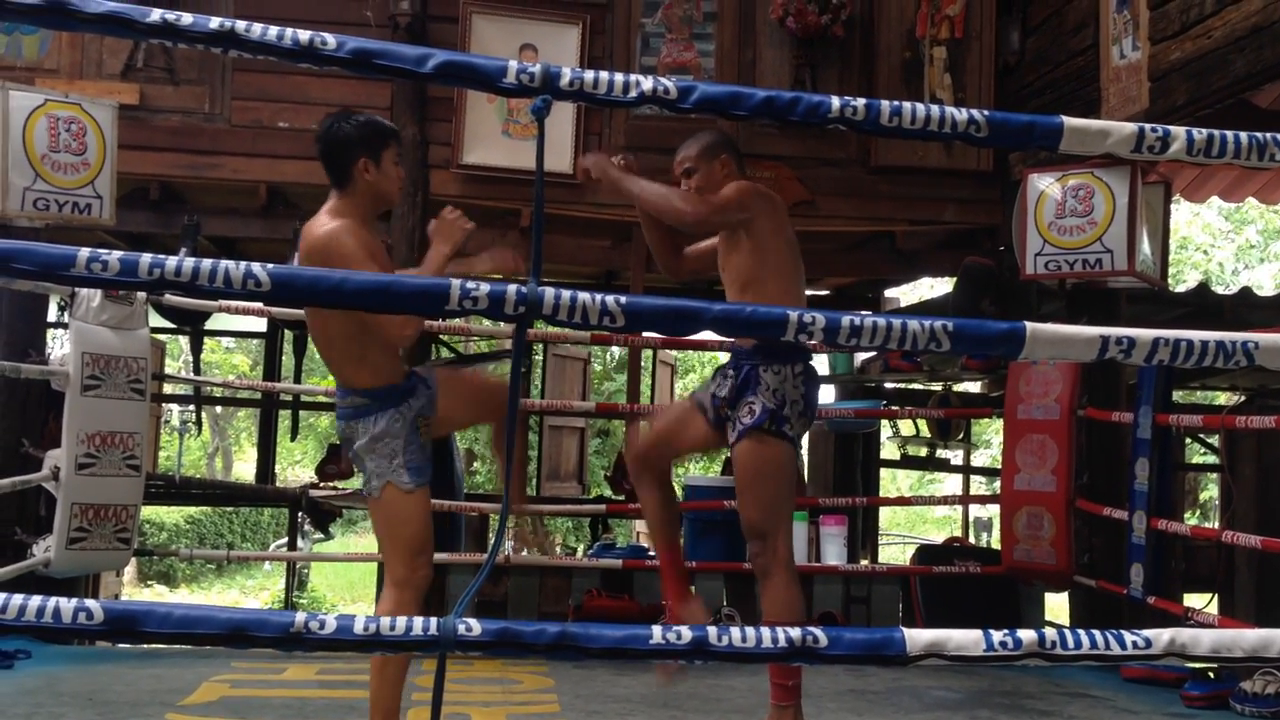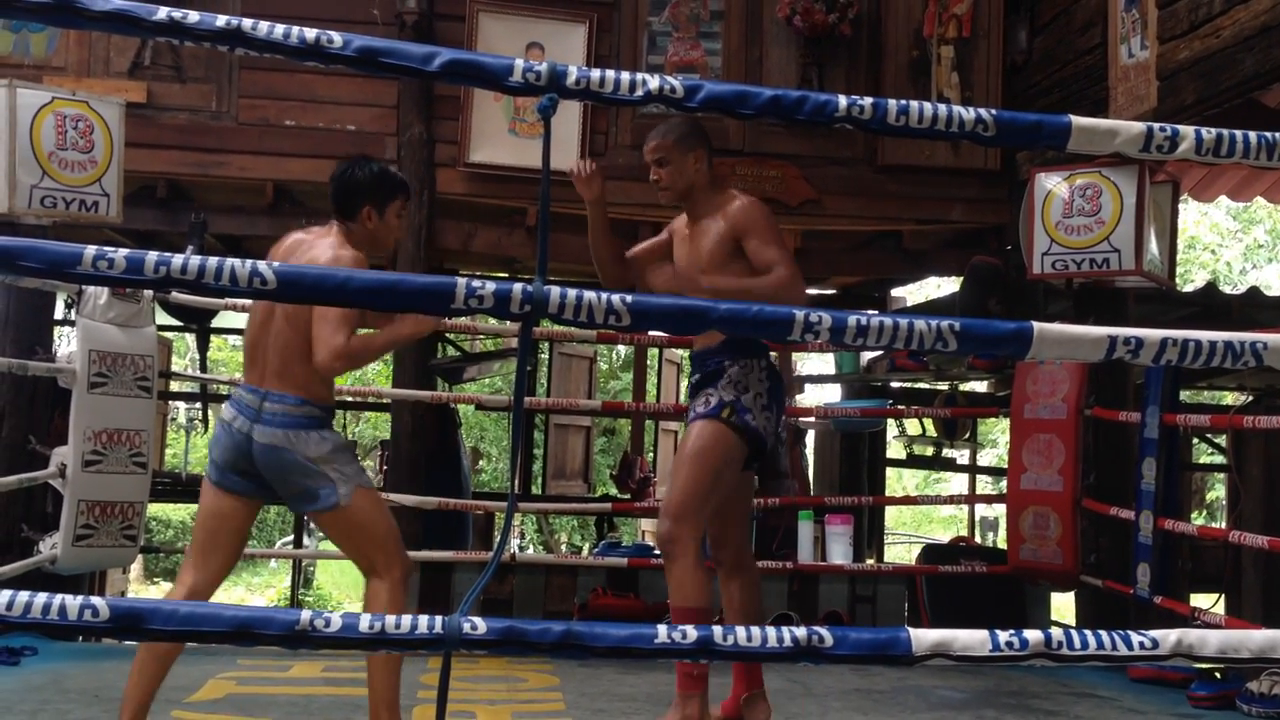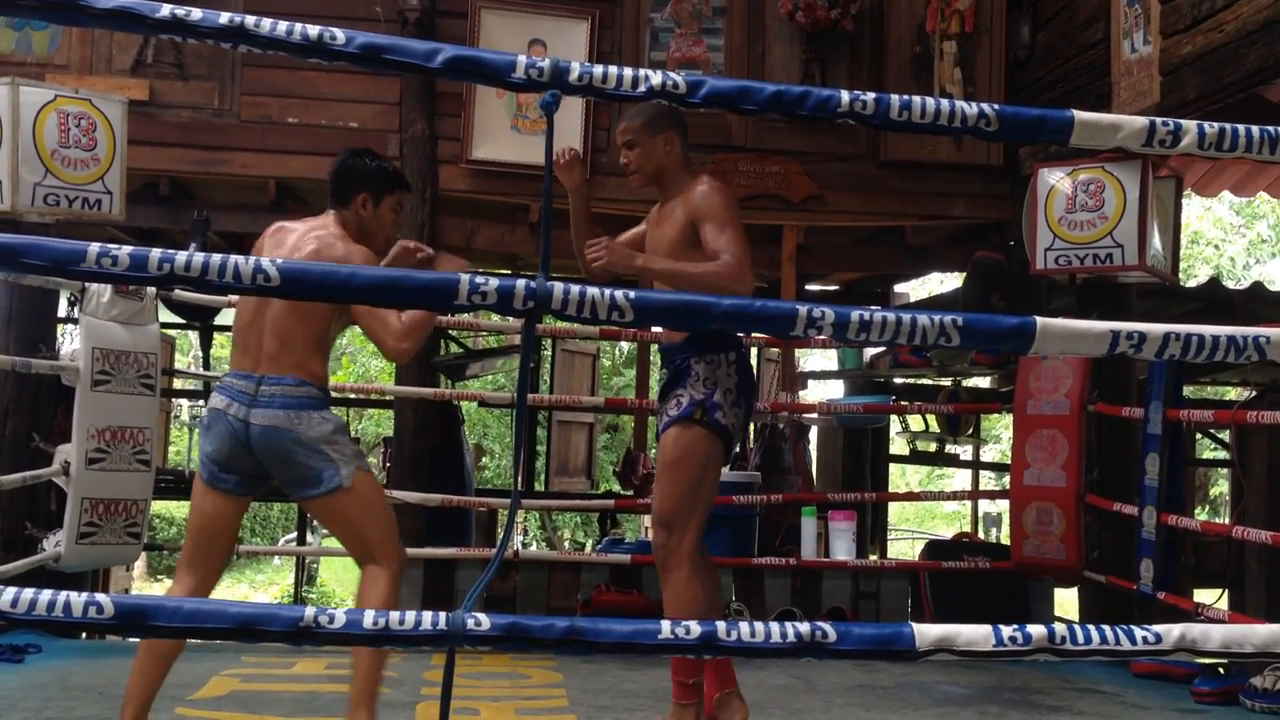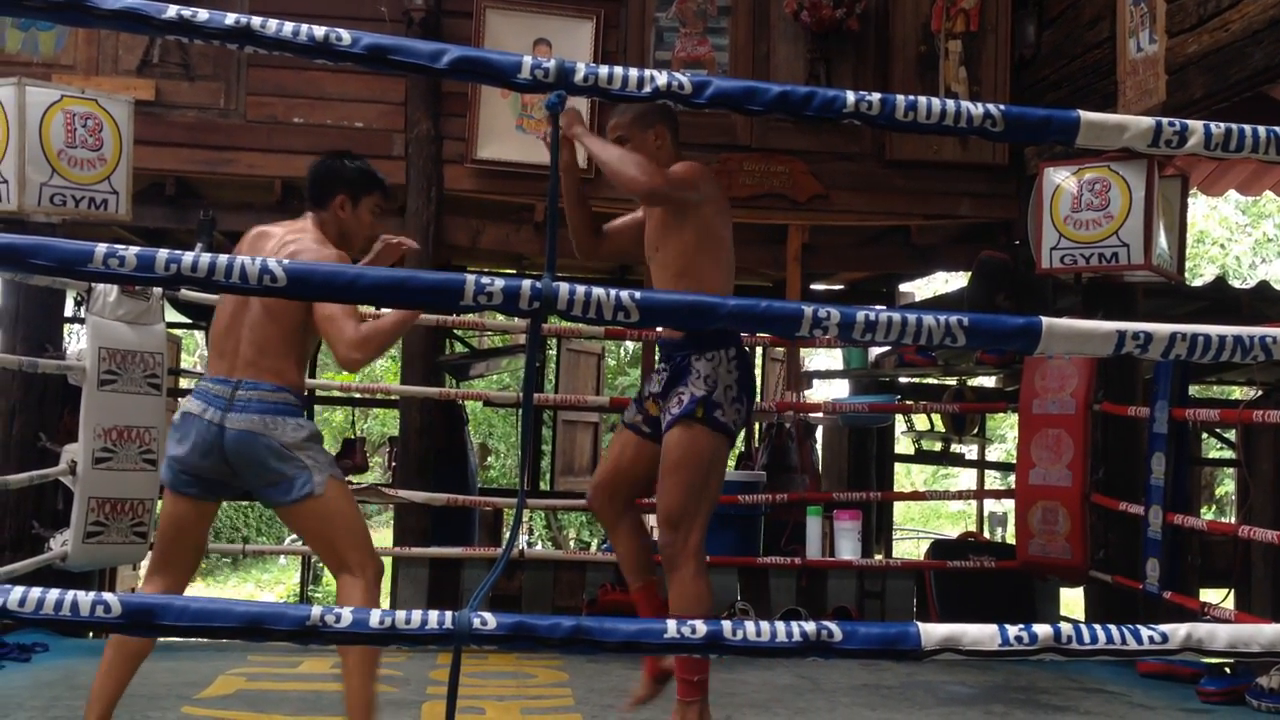
dt=0.4s
person 1, frame 1
left shoulder: (751, 201)
right shoulder: (739, 225)
left elbow: (689, 214)
right elbow: (676, 260)
left wrist: (618, 179)
right wrist: (635, 190)
left hip: (772, 378)
right hip: (742, 376)
left knee: (768, 551)
right knee: (643, 450)
right ankle: (680, 601)
person 1, frame 2
left shoulder: (743, 211)
right shoulder: (680, 229)
left elbow: (790, 290)
right elbow: (614, 275)
left wrist: (698, 283)
right wrist: (596, 208)
left hip: (740, 380)
right hip: (712, 384)
left knee: (678, 532)
right knee: (729, 550)
person 1, frame 3
left shoulder: (707, 196)
right shoulder: (660, 213)
left elbow: (739, 281)
right elbow: (597, 267)
left wrist: (641, 264)
right wrist: (577, 194)
left hip: (709, 373)
right hip: (681, 375)
left knee: (673, 545)
right knee: (678, 545)
person 1, frame 4
left shoulder: (693, 179)
right shoulder: (652, 209)
left elbow: (646, 181)
right elbow: (589, 245)
left wrist: (585, 137)
right wrist: (570, 170)
left hip: (708, 368)
right hip: (672, 369)
left knee: (678, 541)
right knee: (607, 496)
right ankle: (660, 649)
person 2, frame 1
left shoulder: (347, 222)
right shoulder: (331, 237)
right elbow: (402, 323)
left wrist: (467, 265)
right wrist: (444, 255)
left hip: (403, 391)
right hip: (375, 415)
left knee: (498, 394)
right knee: (409, 577)
left ankle: (521, 503)
person 2, frame 2
left shoulder: (292, 242)
right shoulder: (345, 261)
right elbow: (329, 357)
left wrist: (374, 308)
right wrist: (406, 328)
left hip: (239, 419)
right hip: (298, 431)
left knee: (195, 580)
right knee: (389, 570)
person 2, frame 3
left shoulder: (274, 234)
right shoulder: (349, 253)
right elbow: (398, 342)
left wrist: (387, 264)
left hip: (230, 407)
right hip: (295, 415)
left knee: (193, 579)
right knee: (384, 562)
person 2, frame 4
left shoulder: (256, 236)
right shoulder: (325, 256)
right elbow: (351, 350)
left wrist: (368, 261)
right wrist: (413, 301)
left hip: (203, 412)
right hip: (270, 420)
left knee: (163, 582)
right knee: (360, 569)
